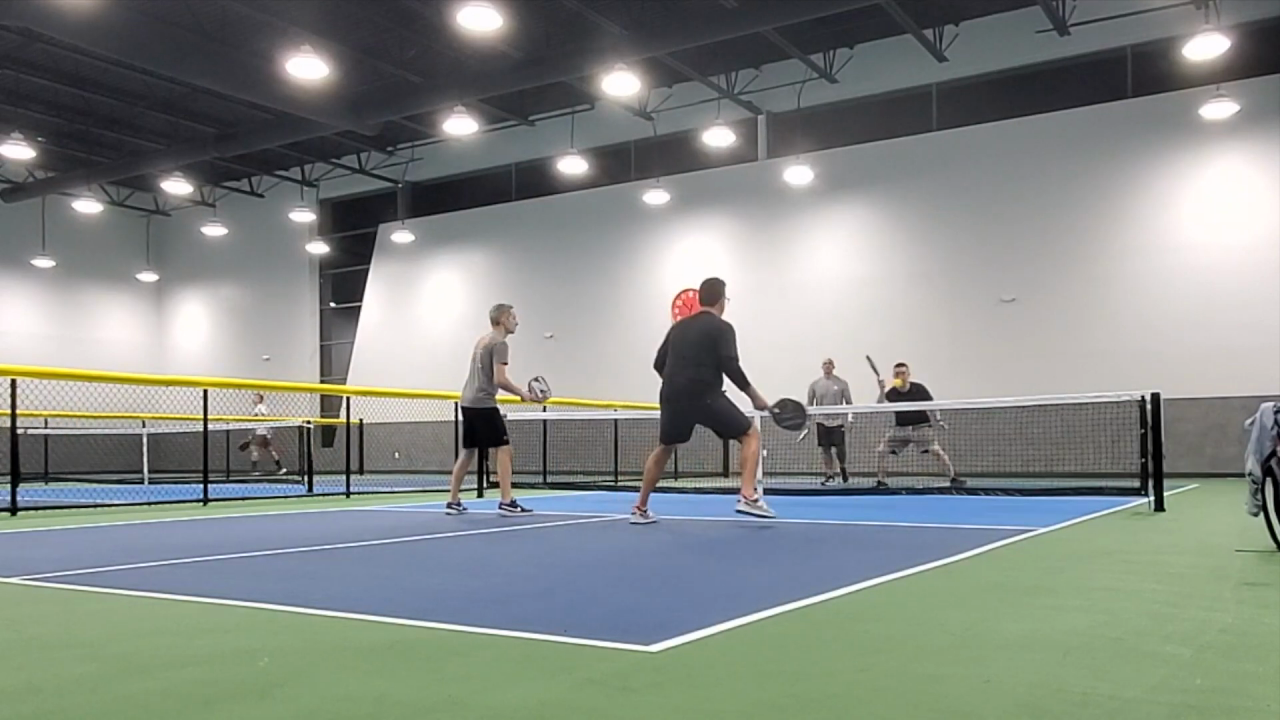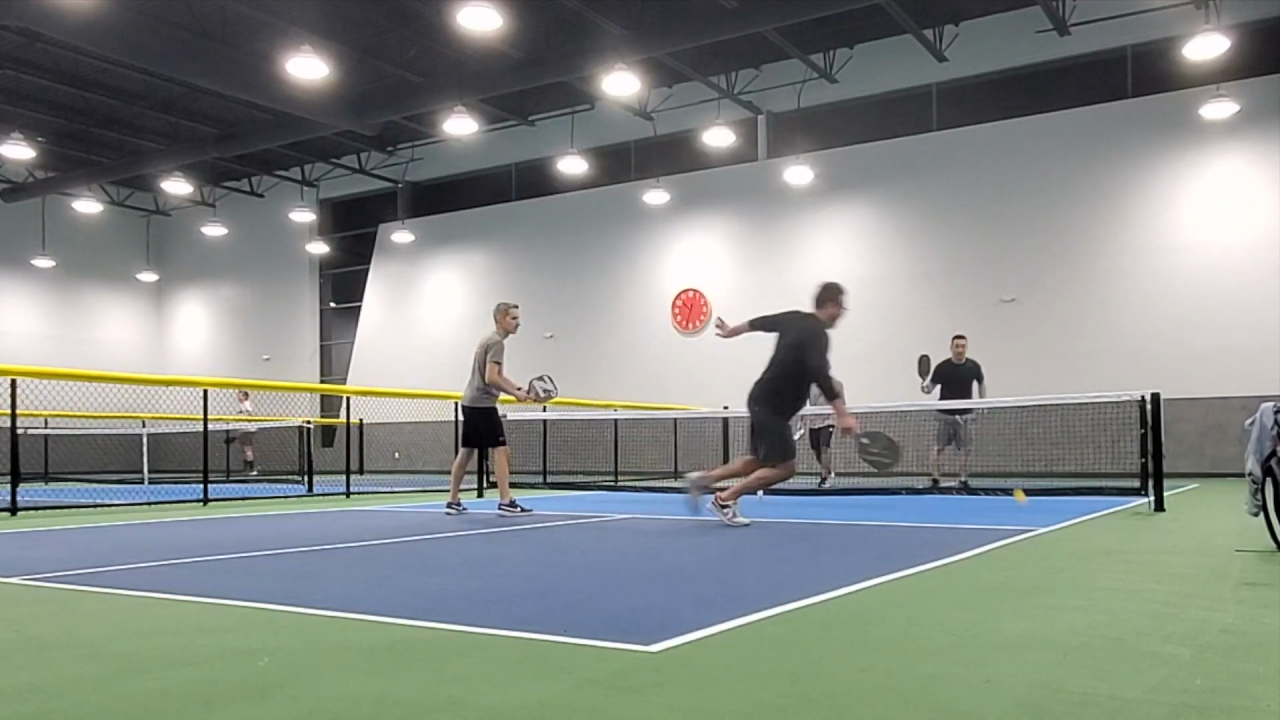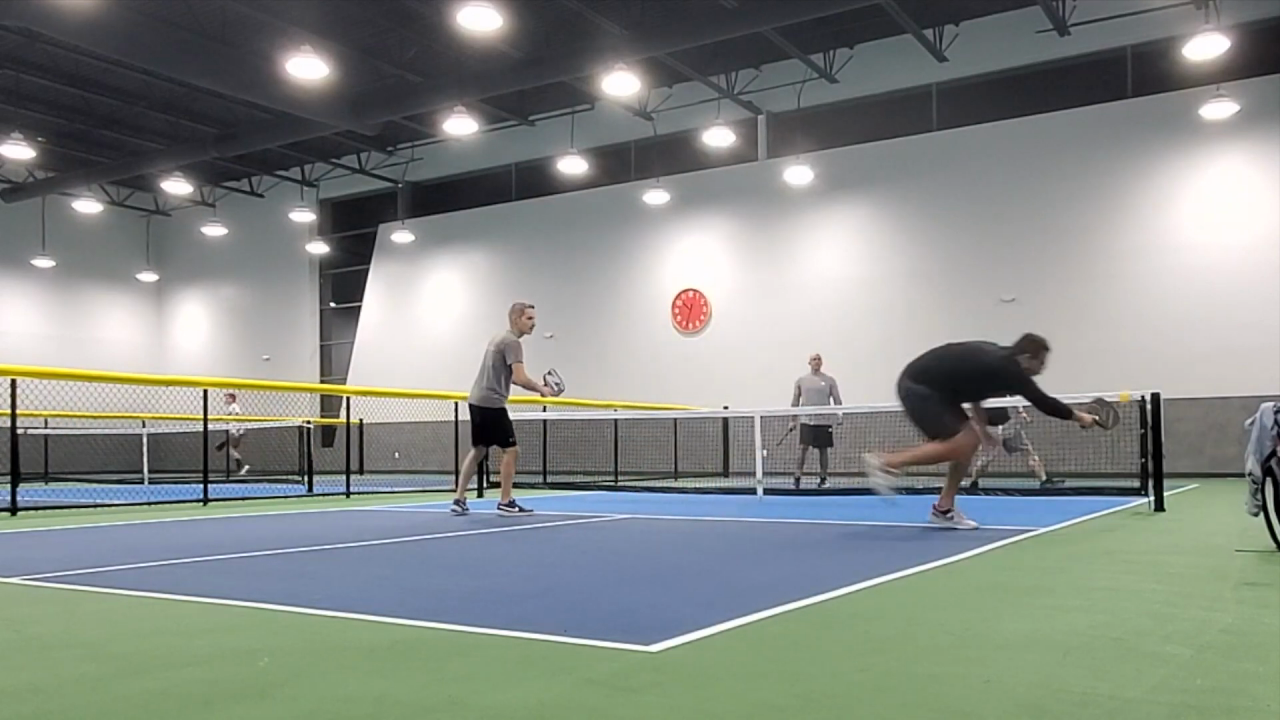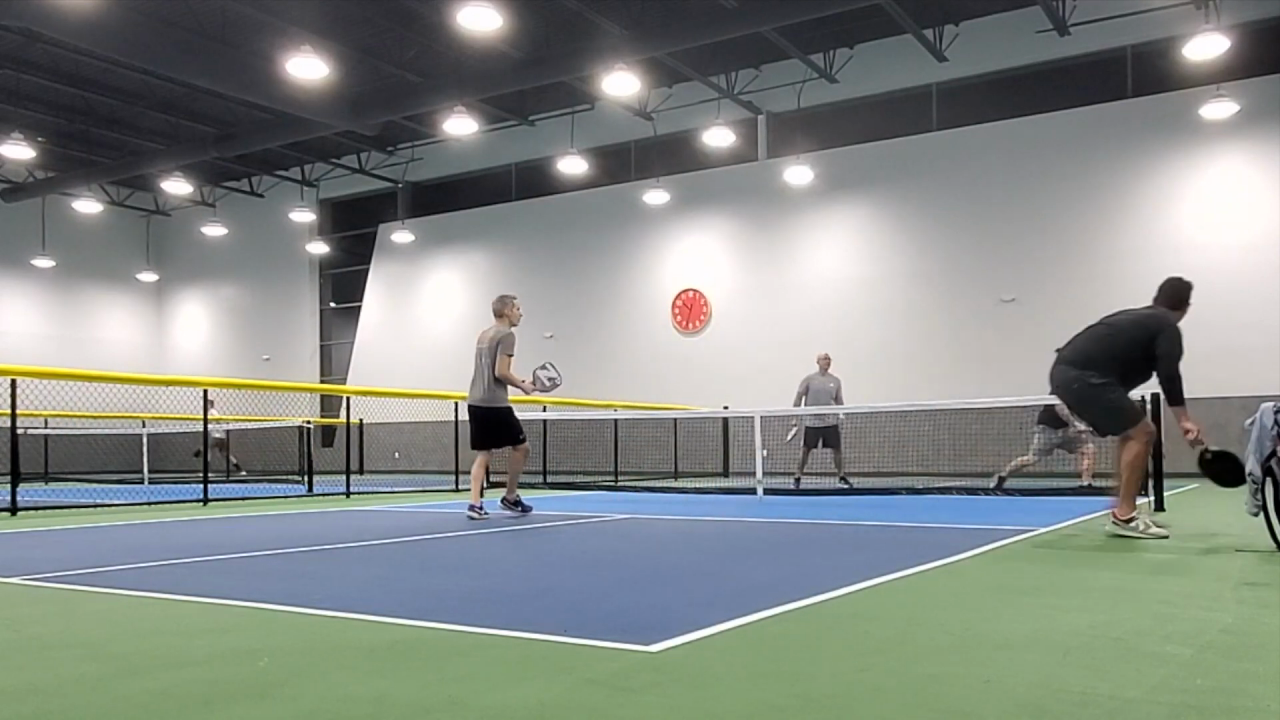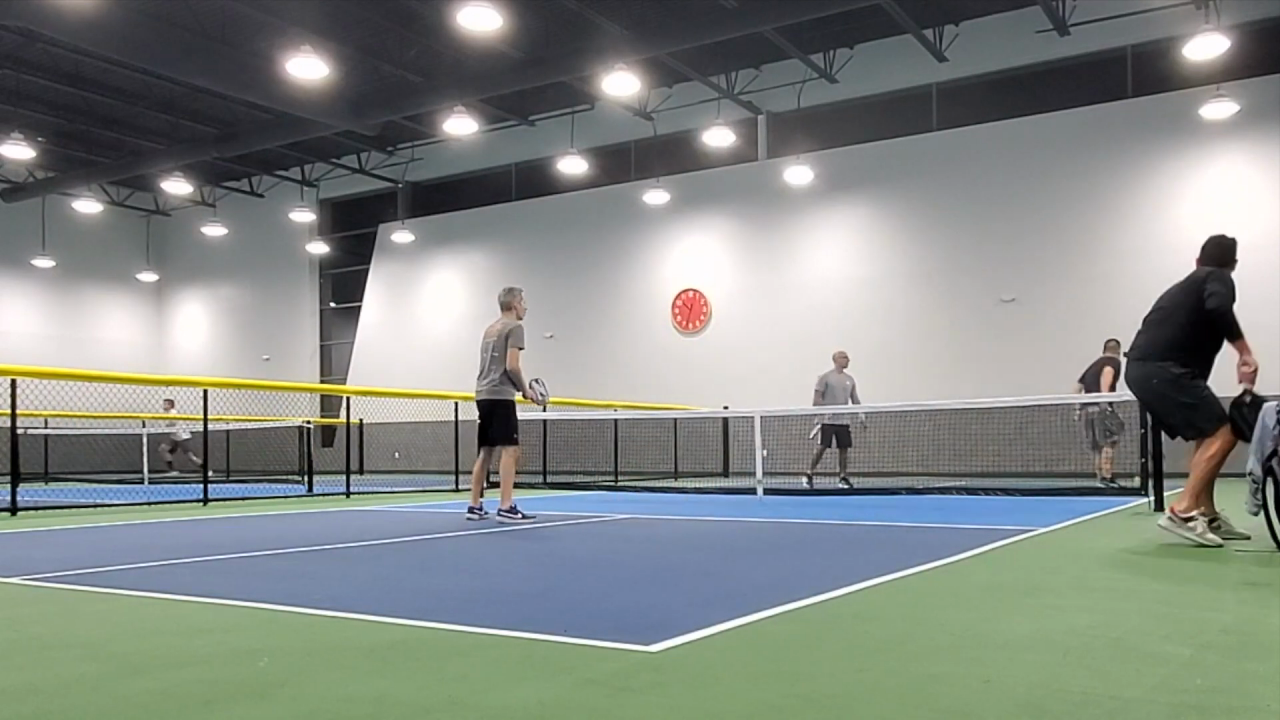
dt=0.4s
person 1, frame 1
left shoulder: (679, 327)
right shoulder: (722, 328)
left elbow: (659, 364)
right elbow: (730, 366)
right wrist: (754, 395)
left hip: (671, 397)
right hip: (704, 396)
left knee: (663, 450)
right knee: (750, 435)
left ankle: (639, 508)
right ankle: (748, 496)
person 1, frame 2
left shoulder: (796, 319)
right shoulder: (816, 333)
left elbow: (758, 323)
right elbow: (821, 375)
left wrist: (731, 330)
right wrist: (842, 414)
left hip: (770, 402)
right hip: (769, 405)
left knee: (757, 463)
right knee: (784, 468)
left ankle: (702, 479)
right ankle: (724, 500)
person 1, frame 3
left shoulder: (995, 357)
right shoulder: (1011, 370)
right elbow: (1043, 402)
left wrist: (980, 419)
right wrist: (1079, 417)
left hip: (923, 384)
right hip: (917, 386)
left knee: (969, 440)
right knee: (958, 446)
left ankle: (943, 509)
right ankle: (886, 463)
person 1, frame 4
left shoulder: (1129, 316)
right shoulder: (1169, 329)
left elbow: (1084, 340)
right elbow: (1169, 373)
right wrist: (1185, 419)
left hip: (1065, 372)
right hip: (1082, 378)
left knee: (1133, 435)
right knee: (1142, 434)
left ankle: (1123, 508)
right ankle: (1123, 516)
person 1, frame 5
left shoulder: (1179, 288)
right shoulder: (1216, 280)
left elbow: (1155, 332)
right elbow: (1218, 309)
right wrist: (1245, 352)
left hip: (1139, 371)
right hip: (1167, 371)
left knee: (1206, 434)
right knee: (1221, 434)
left ankle: (1206, 517)
right ankle: (1182, 509)
person 2, frame 1
left shoulder: (483, 341)
right shoulder: (499, 343)
right elbow: (499, 379)
left wrist: (520, 391)
right wrist: (520, 393)
left hip: (468, 402)
right hip: (483, 404)
left knee: (467, 453)
right knee: (504, 450)
left ankle: (453, 501)
right ankle: (507, 502)
person 2, frame 2
left shoulder: (490, 340)
right shoulder: (496, 343)
left elbow: (499, 376)
right elbow: (491, 379)
left wrist: (520, 389)
right wrist: (515, 393)
left hip: (471, 403)
right hip: (482, 404)
left knee: (466, 451)
right knee: (501, 450)
left ankle: (453, 501)
right ankle: (506, 502)
person 2, frame 3
left shoulder: (499, 338)
right shoulder: (512, 343)
right elbow: (520, 378)
left wrist: (536, 385)
right wrist: (541, 389)
left hip: (477, 401)
right hip: (492, 403)
left knee: (478, 450)
right knee: (510, 450)
left ankle: (460, 497)
right ankle: (506, 502)
person 2, frame 4
left shoulder: (484, 335)
right shoulder: (506, 335)
right elbow: (501, 372)
left wrist: (518, 382)
right wrist: (522, 386)
left hip: (475, 402)
right hip: (495, 403)
left knee: (483, 454)
right knee: (521, 447)
left ankle: (475, 504)
right ankle: (511, 497)
person 2, frame 5
left shoulder: (490, 329)
right shoulder: (515, 327)
right elbow: (512, 366)
left wrist: (516, 386)
right wrist: (524, 388)
left hip: (484, 395)
right hip: (500, 397)
left knee: (486, 452)
right knee: (510, 450)
left ankle: (475, 506)
right ankle: (506, 508)
